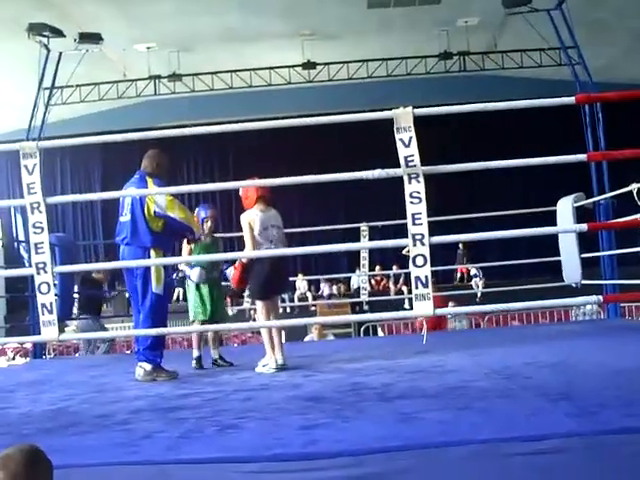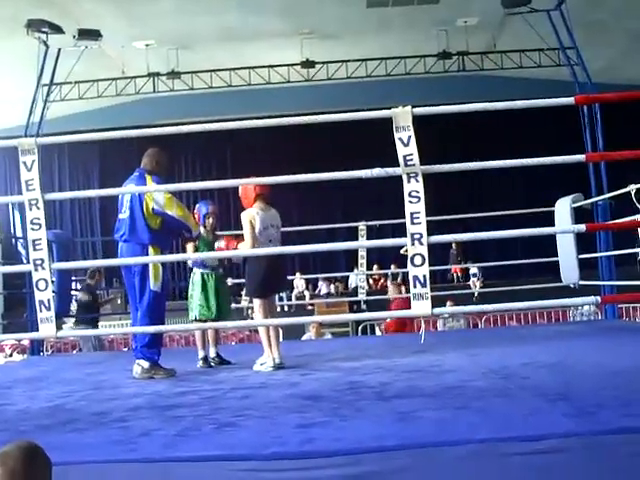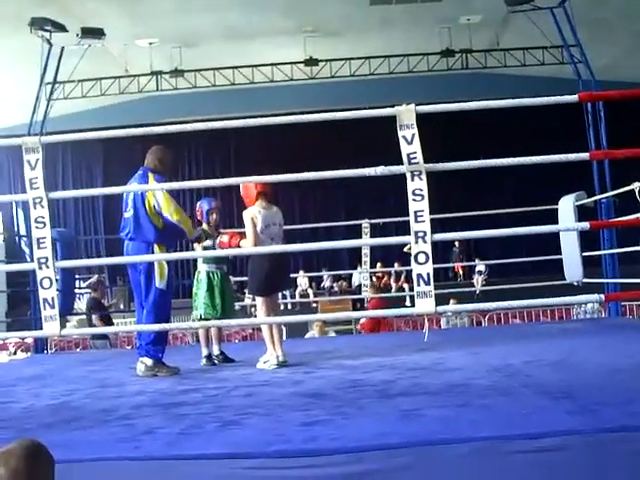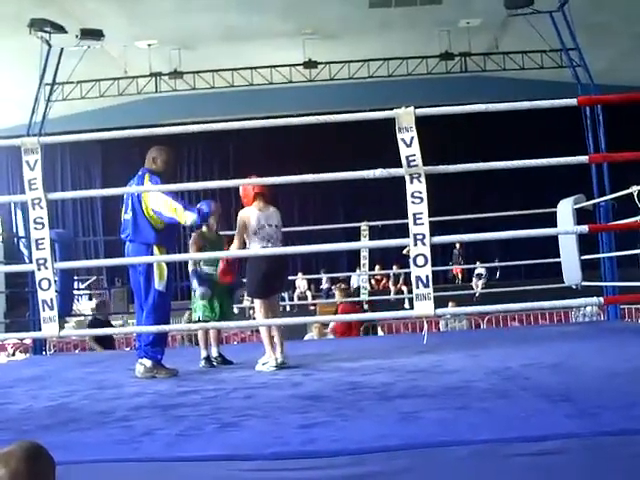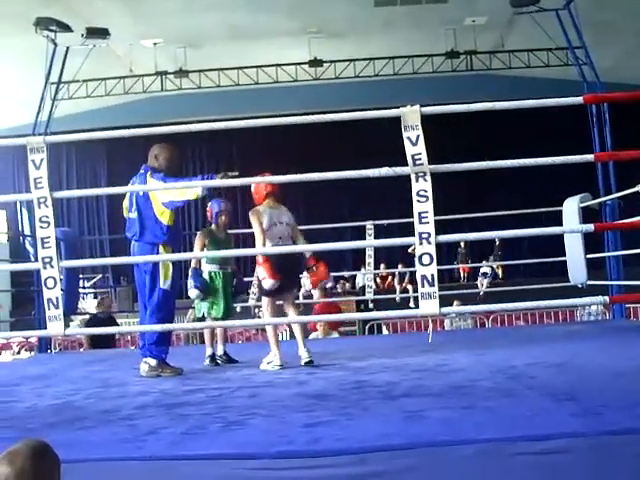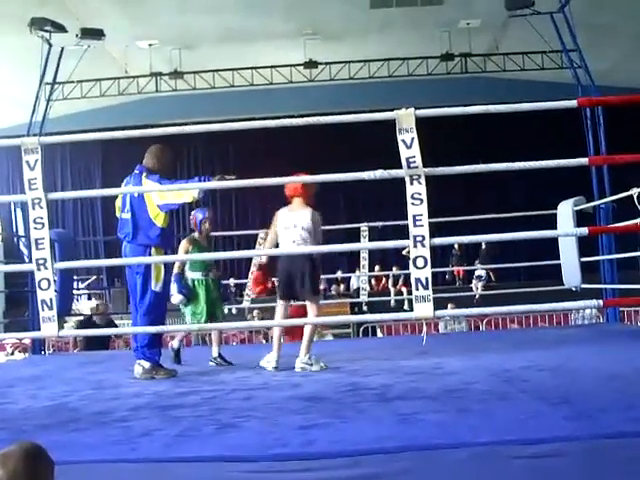
dt=0.4s
person 1, frame 1
left shoulder: (129, 187)
right shoulder: (152, 186)
right elbow: (177, 212)
left wrist: (179, 233)
right wrist: (195, 231)
left hip: (128, 252)
right hip: (147, 253)
left knee: (141, 310)
right knee: (153, 309)
left ankle: (143, 362)
right ankle: (150, 364)
person 1, frame 2
left shoulder: (129, 184)
right shoulder: (150, 183)
right elbow: (175, 211)
left wrist: (178, 232)
right wrist: (194, 231)
left hip: (126, 249)
right hip: (144, 251)
left knee: (139, 308)
right knee: (151, 308)
left ankle: (141, 359)
right ankle: (147, 362)
person 1, frame 3
left shoulder: (134, 182)
right shoulder: (154, 181)
right elbow: (172, 214)
right wrist: (194, 234)
left hip: (133, 247)
right hip: (150, 249)
left knee: (145, 306)
right knee: (156, 306)
left ankle: (145, 357)
right ankle: (151, 360)
person 1, frame 4
left shoulder: (136, 183)
right shoulder: (151, 183)
right elbow: (170, 207)
right wrist: (200, 214)
left hip: (135, 248)
right hip: (150, 250)
left knee: (145, 307)
right knee: (156, 308)
left ankle: (143, 358)
right ankle: (149, 361)
person 1, frame 5
left shoulder: (137, 181)
right shoulder: (155, 181)
left elbow: (127, 209)
right elbow: (183, 186)
right wrist: (213, 179)
left hip: (140, 247)
right hip: (155, 249)
left knee: (149, 306)
right knee: (159, 306)
left ankle: (149, 357)
right ankle: (154, 360)
person 1, frame 6
left shoulder: (129, 182)
right shoulder: (151, 183)
left elbow: (119, 208)
right elbow: (181, 189)
right wrist: (209, 182)
left hip: (131, 248)
right hip: (148, 251)
left knee: (141, 307)
right knee: (151, 307)
left ankle: (142, 360)
right ankle: (148, 362)
person 2, frame 1
left shoulder: (247, 216)
right shoulder: (275, 213)
left elbow: (250, 248)
right elbow: (284, 243)
left hip: (260, 264)
right hip: (278, 263)
left knee: (263, 313)
right knee: (273, 311)
left ankle: (271, 359)
right ankle: (279, 356)
person 2, frame 2
left shoulder: (249, 214)
right shoulder: (275, 213)
left elbow: (251, 245)
right elbow: (277, 238)
left hip: (259, 263)
right hip: (276, 261)
left knee: (260, 310)
right knee: (271, 307)
left ankle: (270, 356)
right ankle: (273, 353)
person 2, frame 3
left shoulder: (250, 212)
right shoulder: (277, 211)
left elbow: (252, 244)
right elbow: (279, 238)
left hip: (261, 261)
right hip: (279, 259)
left knee: (263, 309)
right knee: (273, 307)
left ankle: (272, 354)
right ankle: (279, 352)
person 2, frame 4
left shoulder: (245, 214)
right shoulder: (275, 212)
left elbow: (238, 243)
right elbow: (278, 239)
left hip: (258, 262)
right hip: (277, 260)
left knee: (261, 311)
right knee: (274, 308)
left ankle: (271, 357)
right ankle: (279, 354)
person 2, frame 5
left shoulder: (256, 213)
right shoulder: (286, 211)
left elbow: (260, 237)
right elbow: (299, 238)
left wrist: (261, 260)
right wrist: (312, 260)
left hip: (271, 259)
right hip: (289, 258)
left knee: (268, 309)
right knee: (290, 305)
left ankle: (275, 356)
right ankle: (303, 350)
person 2, frame 6
left shoulder: (280, 214)
right shoulder: (314, 215)
left elbow: (269, 243)
right elbow: (318, 245)
right wrist: (315, 264)
left hip: (285, 262)
right hip: (306, 262)
left knee: (281, 310)
right knee: (313, 310)
left ankle: (273, 356)
right ankle: (303, 357)
person 3, frame 1
left shoulder: (217, 242)
right shoulder: (190, 241)
right elbow: (182, 264)
right wrist: (189, 270)
left hip: (214, 283)
right hip: (197, 284)
left knee: (214, 320)
right knee: (200, 319)
left ankle: (216, 356)
right ankle: (196, 355)
person 3, frame 2
left shoulder: (218, 238)
right shoulder: (194, 238)
right elbow: (190, 260)
right wrist: (202, 259)
left hip: (218, 279)
right hip: (201, 280)
left knee: (215, 318)
right knee: (201, 318)
left ankle: (214, 354)
right ankle: (202, 356)
person 3, frame 3
left shoulder: (220, 235)
right shoulder: (199, 233)
right elbow: (200, 249)
left wrist: (232, 244)
right wrist: (215, 242)
left hip: (221, 276)
right hip: (205, 277)
left knee: (218, 316)
right knee: (205, 316)
left ankle: (217, 352)
right ankle: (205, 354)
person 3, frame 4
left shoulder: (220, 238)
right shoulder: (197, 237)
right elbow: (193, 263)
left wrist: (230, 278)
right wrist: (196, 280)
left hip: (220, 280)
right hip: (205, 280)
left knee: (217, 317)
right knee: (204, 319)
left ankle: (216, 353)
right ankle: (204, 356)
person 3, frame 5
left shoulder: (229, 237)
right shoulder: (204, 235)
right elbow: (195, 259)
left wrist: (236, 278)
right wrist: (194, 279)
left hip: (225, 278)
right hip: (209, 277)
left knee: (224, 316)
right knee: (211, 316)
left ankle: (221, 352)
right ankle: (209, 354)
person 3, frame 6
left shoulder: (209, 244)
right shoulder: (187, 242)
right elbow: (178, 265)
left wrist: (218, 283)
right wrist: (177, 284)
left hip: (209, 284)
right hip: (193, 284)
left knee: (216, 319)
right knee: (194, 321)
left ankle: (216, 355)
right ankle: (175, 345)
